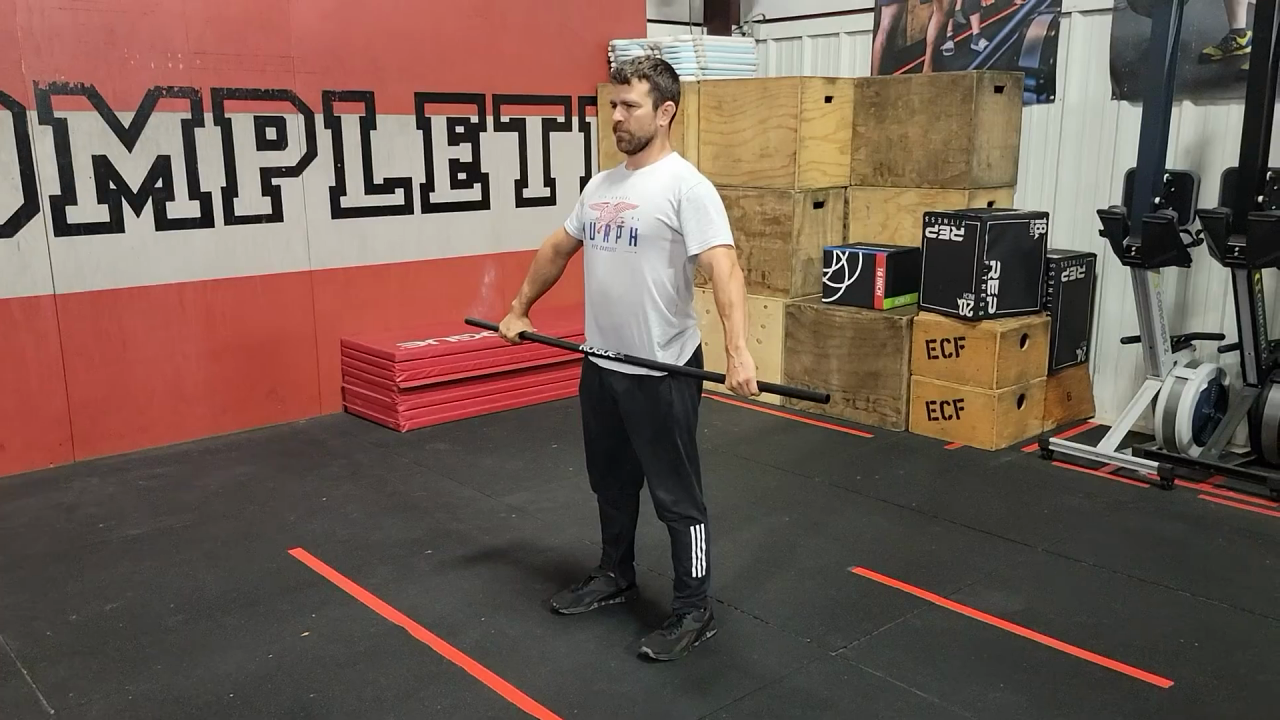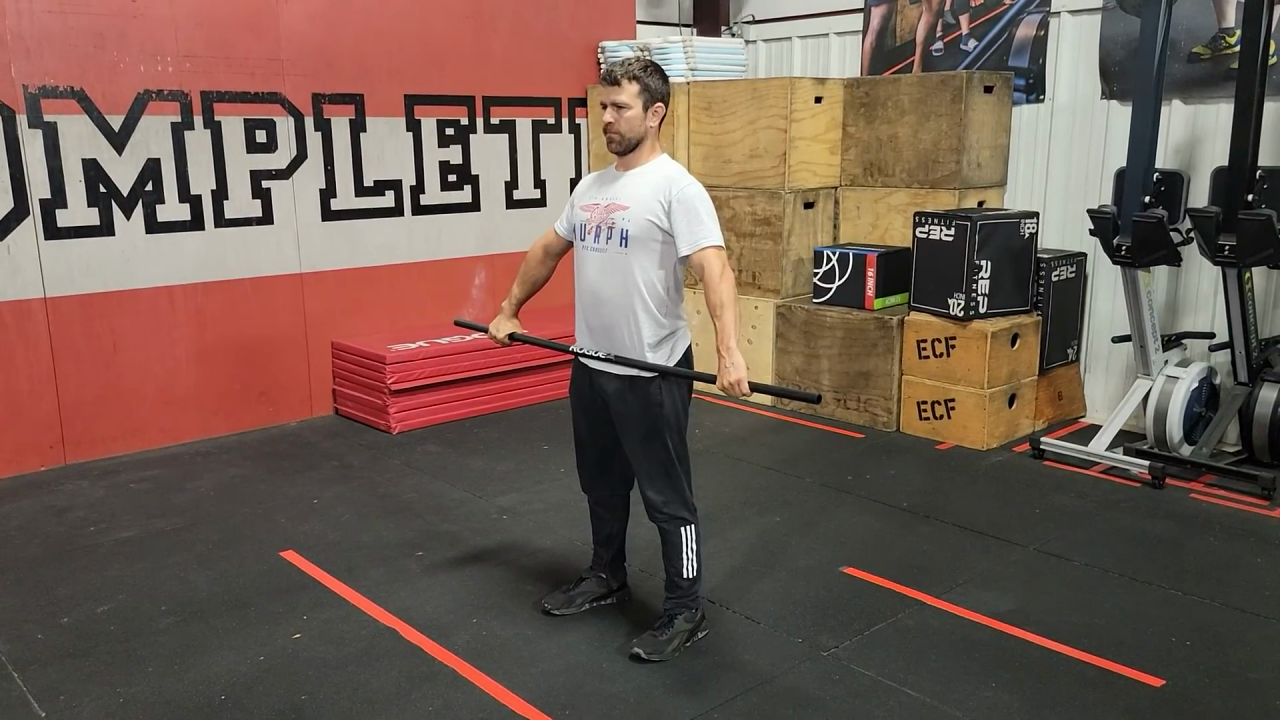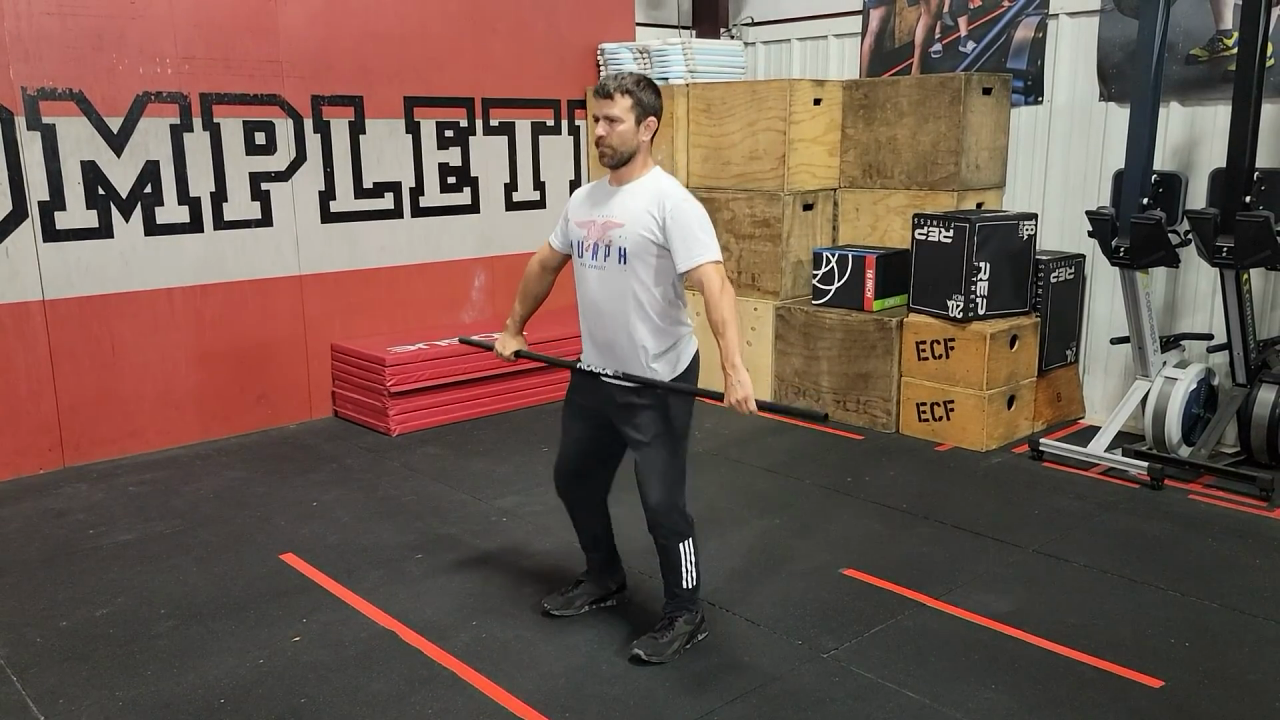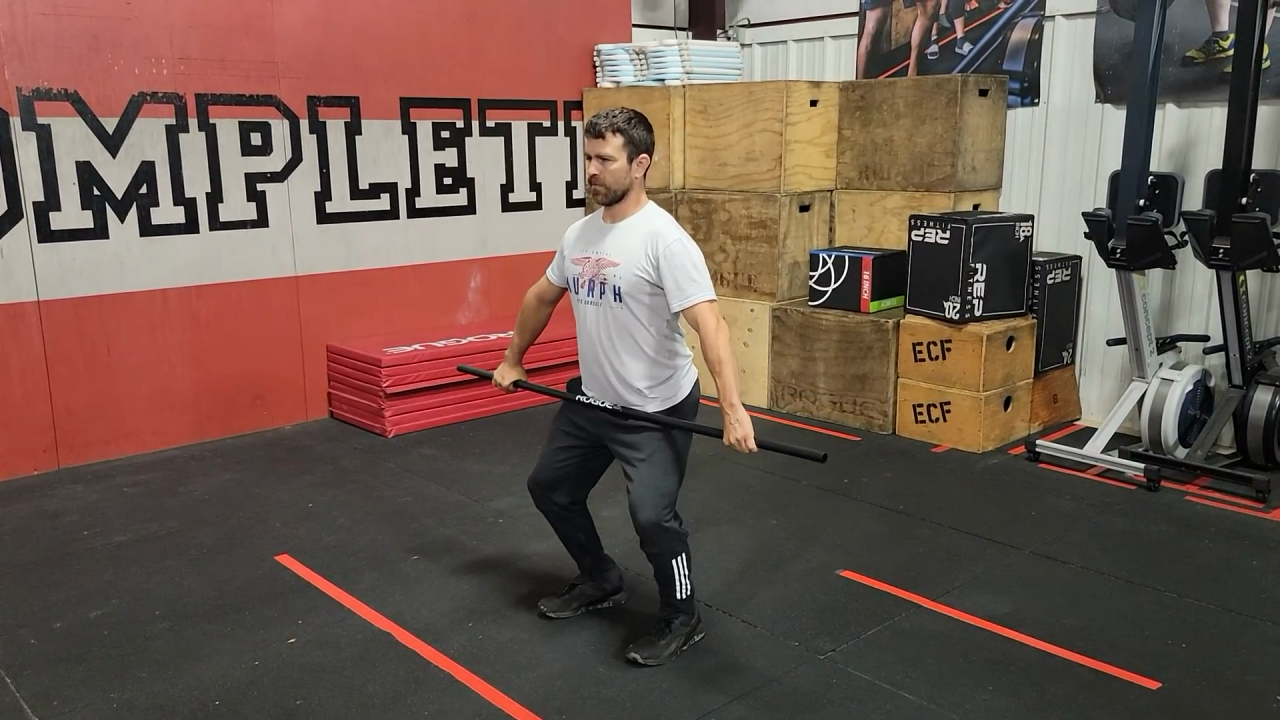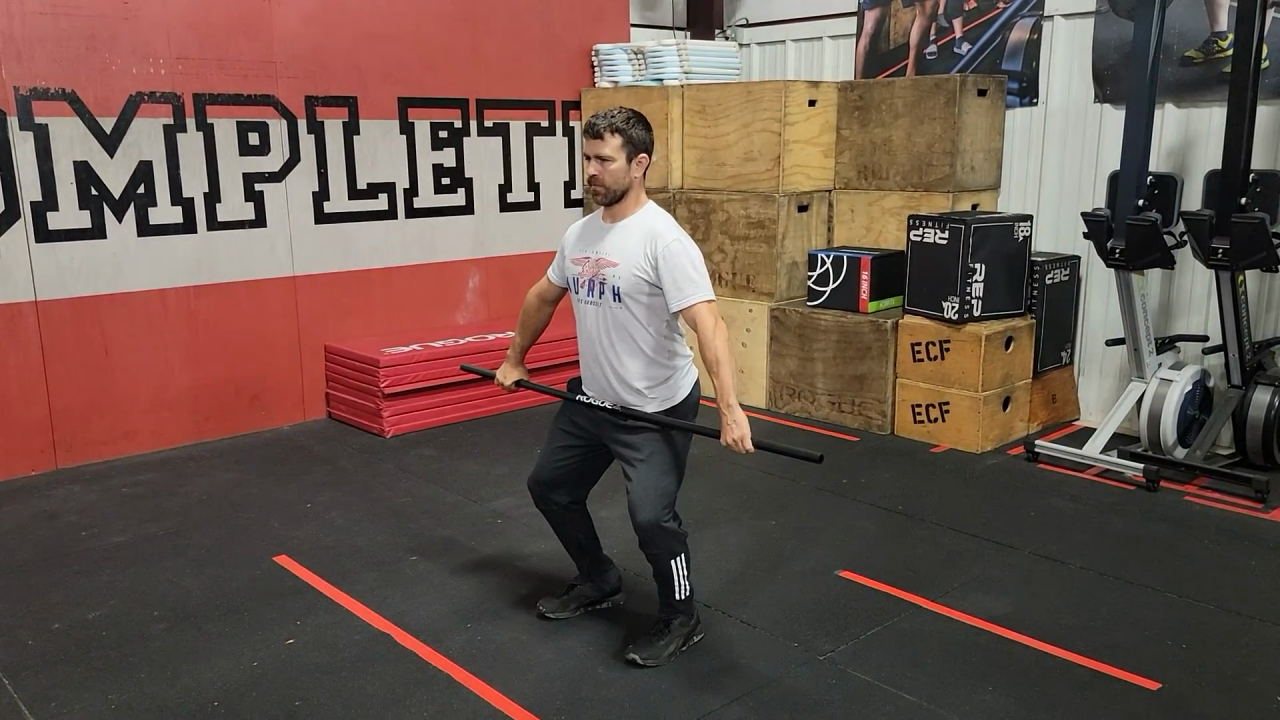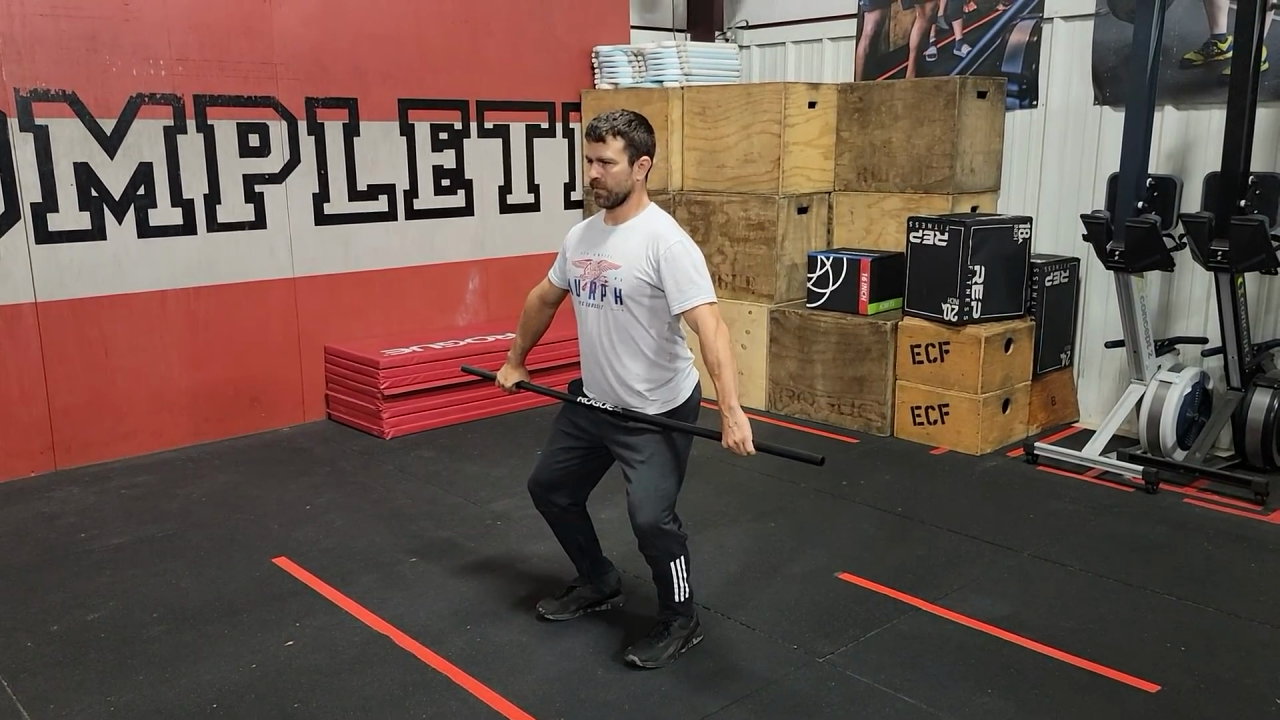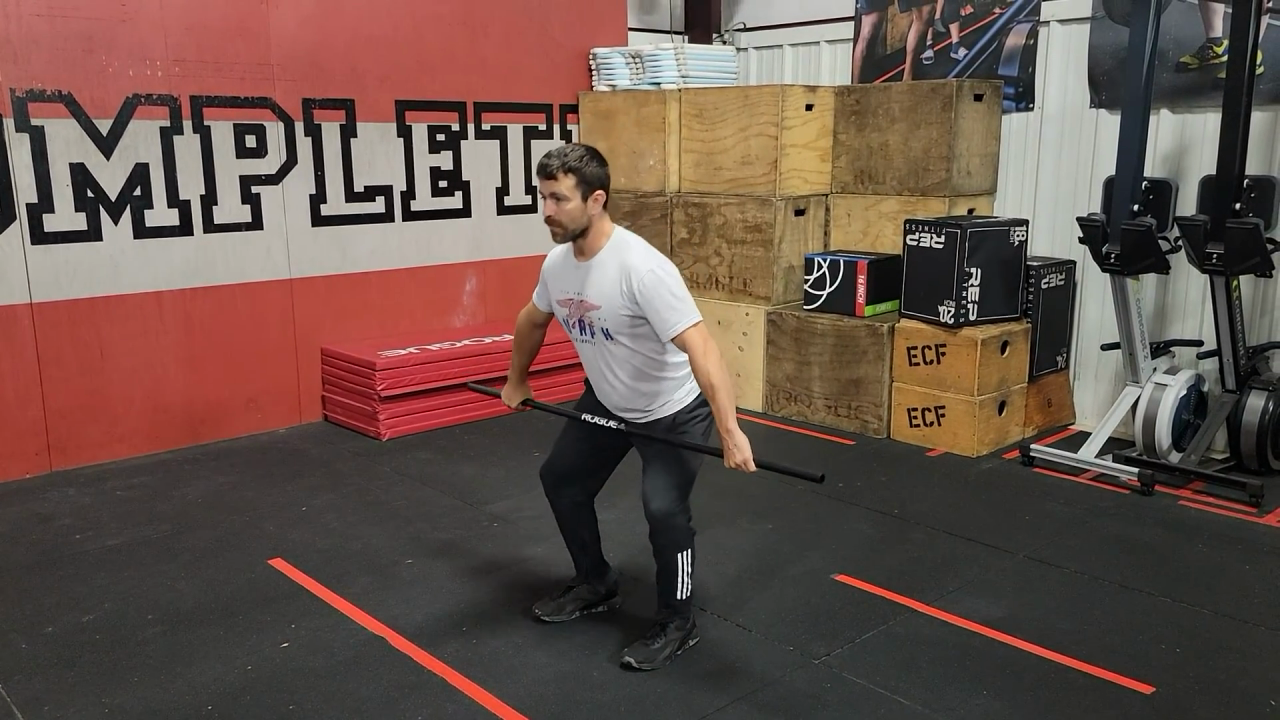
dt=0.5s
person 1, frame 1
left shoulder: (685, 186)
right shoulder: (601, 186)
left elbow: (723, 267)
right elbow: (558, 249)
left wrist: (738, 351)
right wrist: (519, 308)
left hip: (662, 372)
right hip: (601, 364)
left knee: (675, 497)
right knee: (610, 482)
left ankle: (693, 610)
right ankle: (615, 575)
person 1, frame 2
left shoulder: (675, 187)
right shoulder: (590, 187)
left elbow: (714, 268)
right elbow: (547, 250)
left wrist: (729, 351)
right wrist: (509, 309)
left hip: (651, 373)
right hip: (591, 366)
left knee: (666, 496)
right knee: (601, 483)
left ankle: (685, 611)
right ankle: (606, 575)
person 1, frame 3
left shoulder: (670, 202)
right shoulder: (583, 200)
left elbow: (713, 284)
right elbow: (544, 265)
left wrist: (734, 369)
right wrist: (513, 327)
left hip: (657, 381)
right hip: (595, 374)
left knee: (662, 502)
right knee: (574, 479)
left ankle: (685, 613)
right ankle: (603, 578)
person 1, frame 4
left shoulder: (664, 239)
right shoulder: (579, 234)
left elbow: (709, 323)
right elbow: (541, 297)
left wrist: (733, 408)
right wrist: (512, 359)
left hip: (657, 408)
right hip: (592, 399)
left knee: (652, 515)
right knee: (549, 486)
left ankle: (681, 618)
right ankle: (600, 581)
person 1, frame 5
left shoulder: (663, 239)
right shoulder: (579, 234)
left elbow: (707, 323)
right elbow: (543, 296)
left wrist: (729, 409)
right wrist: (514, 359)
left hip: (656, 409)
right hip: (592, 398)
left knee: (651, 515)
right knee: (549, 486)
left ankle: (680, 619)
right ankle: (599, 582)
person 1, frame 6
left shoulder: (666, 241)
right shoulder: (581, 236)
left elbow: (709, 325)
right elbow: (544, 298)
left wrist: (731, 411)
right wrist: (515, 361)
left hip: (657, 412)
right hip: (592, 402)
left knee: (650, 517)
right knee: (549, 488)
left ankle: (680, 621)
right ankle: (598, 584)
person 1, frame 7
left shoulder: (640, 267)
right shoulder: (558, 263)
left elbow: (700, 346)
right elbow: (532, 320)
left wrist: (729, 431)
right wrist: (516, 380)
left hip: (672, 410)
right hip: (605, 403)
left knee: (664, 508)
right knee: (561, 479)
left ankle: (676, 623)
right ankle: (595, 584)
